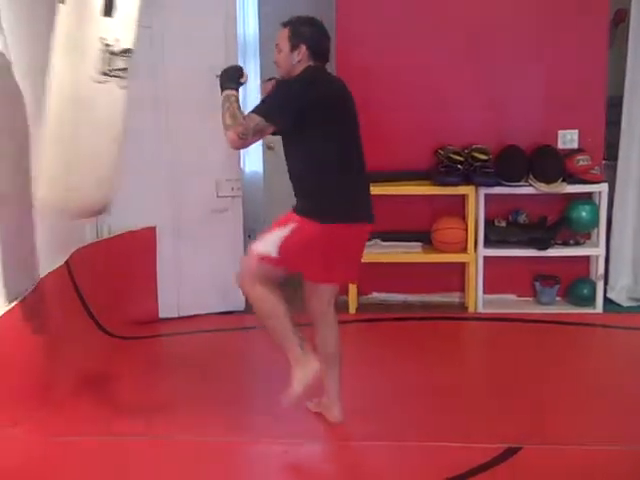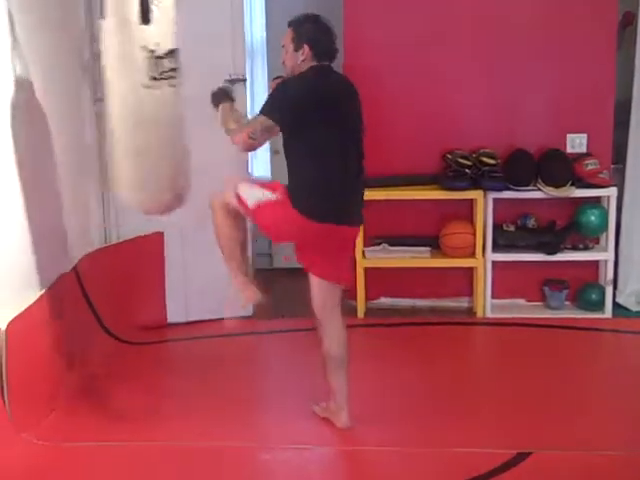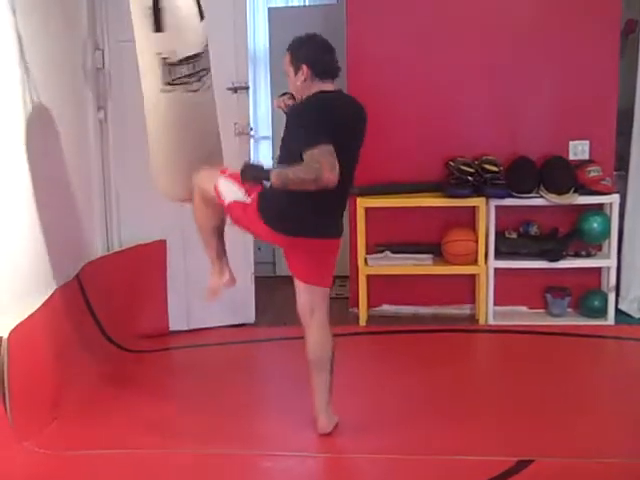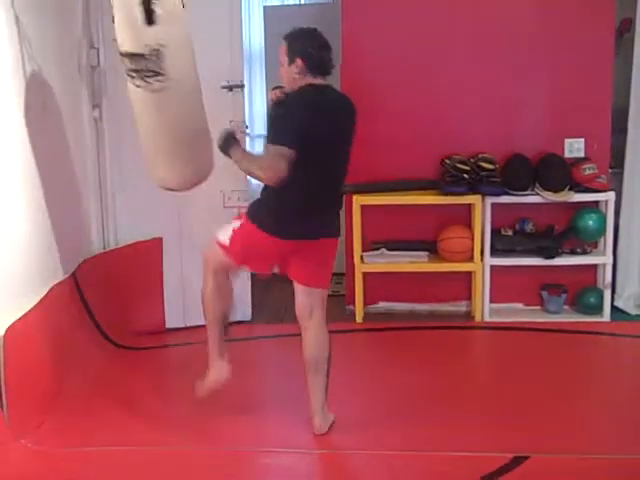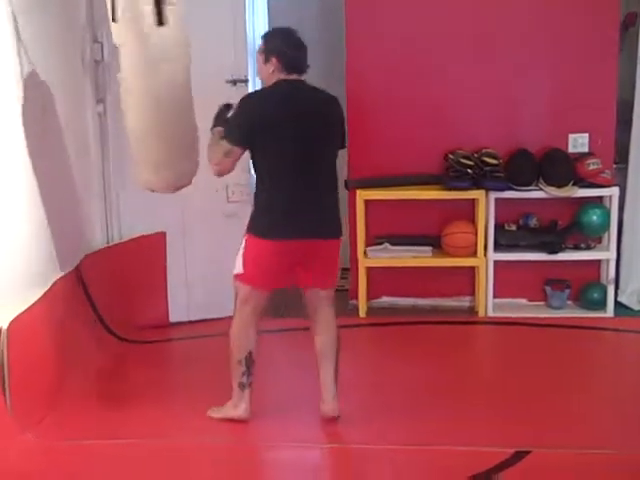
dt=0.2s
person 1, frame 1
left shoulder: (294, 90)
right shoulder: (332, 89)
left elbow: (238, 136)
left wrist: (229, 89)
left hip: (320, 217)
right hip: (355, 218)
left knee: (251, 277)
right knee: (321, 307)
left ankle: (301, 361)
right ankle: (331, 402)
person 1, frame 2
left shoulder: (295, 87)
right shoulder: (344, 87)
left elbow: (246, 139)
left wrist: (224, 105)
left hip: (304, 209)
right hip: (344, 218)
left knee: (224, 202)
right knee: (329, 312)
left ankle: (245, 286)
right ankle: (339, 408)
person 1, frame 3
left shoulder: (309, 112)
right shoulder: (354, 111)
left elbow: (324, 173)
left wrist: (266, 175)
left hip: (279, 218)
right hip: (324, 231)
left knee: (205, 181)
right knee: (315, 317)
left ankle: (220, 272)
right ankle: (324, 415)
person 1, frame 4
left shoulder: (291, 107)
right shoulder: (345, 108)
left elbow: (272, 172)
left wrist: (234, 147)
left hip: (273, 224)
right hip: (322, 230)
left knee: (214, 262)
right knee: (313, 317)
left ankle: (218, 362)
right ankle: (319, 413)
person 1, frame 5
left shoulder: (256, 104)
right shoulder: (329, 104)
left elbow: (220, 165)
left wrist: (220, 125)
left hip: (272, 228)
right hip: (323, 228)
left knee: (247, 312)
right knee: (322, 310)
left ankle: (239, 401)
right ankle: (329, 398)
